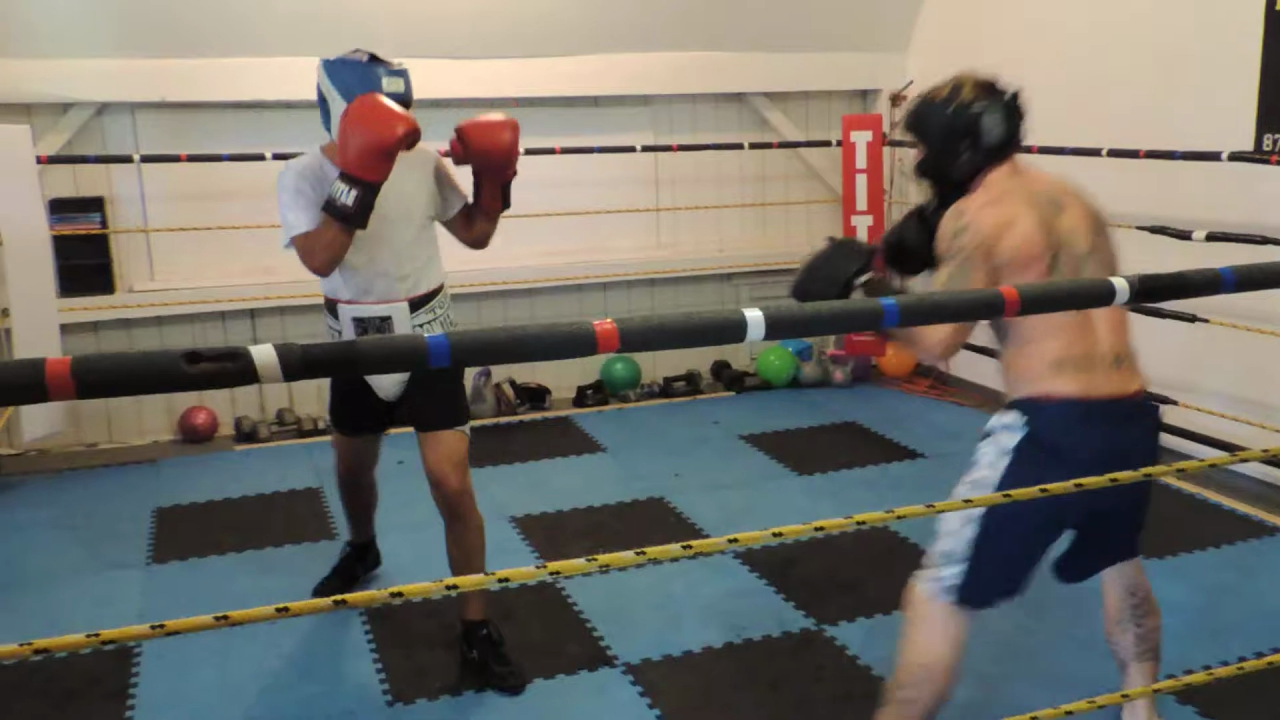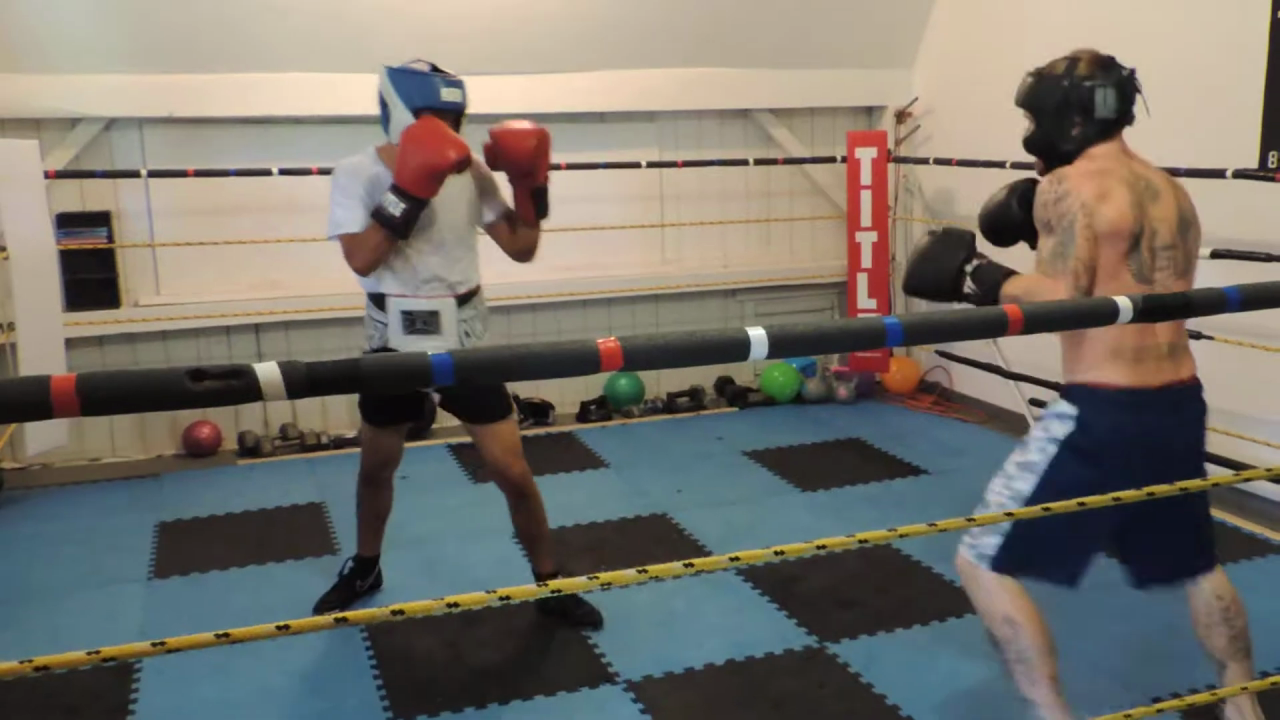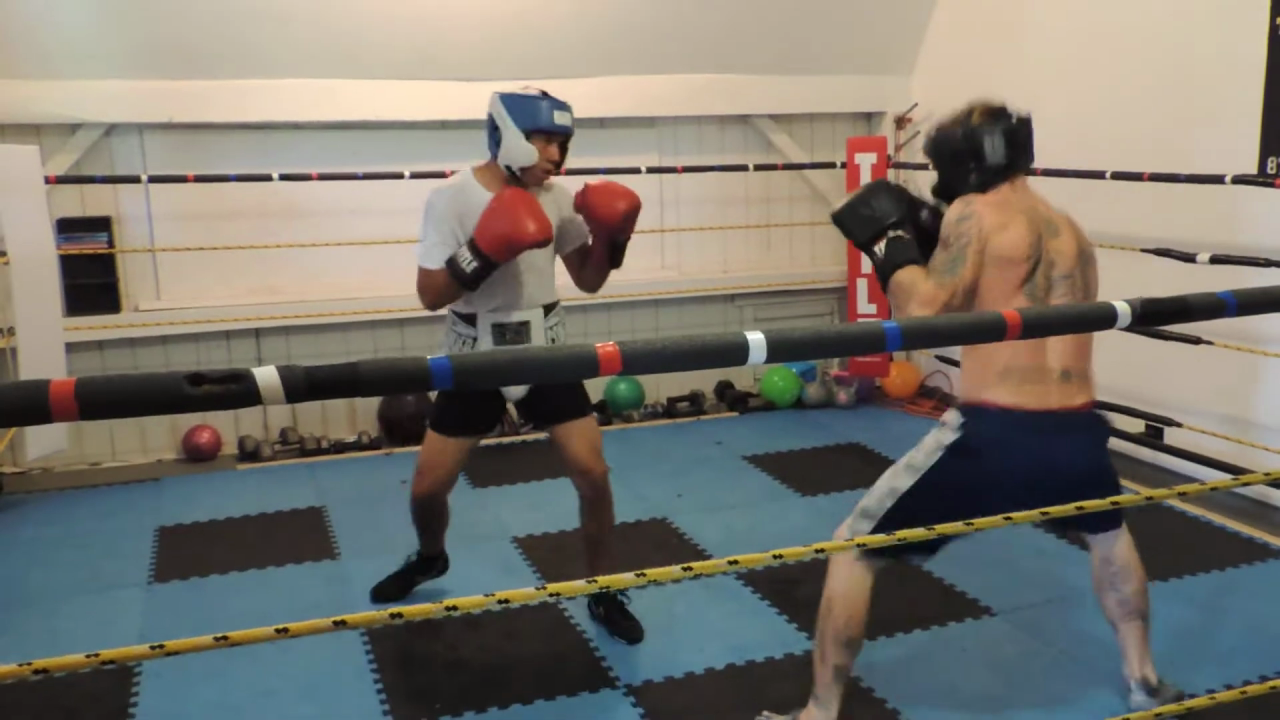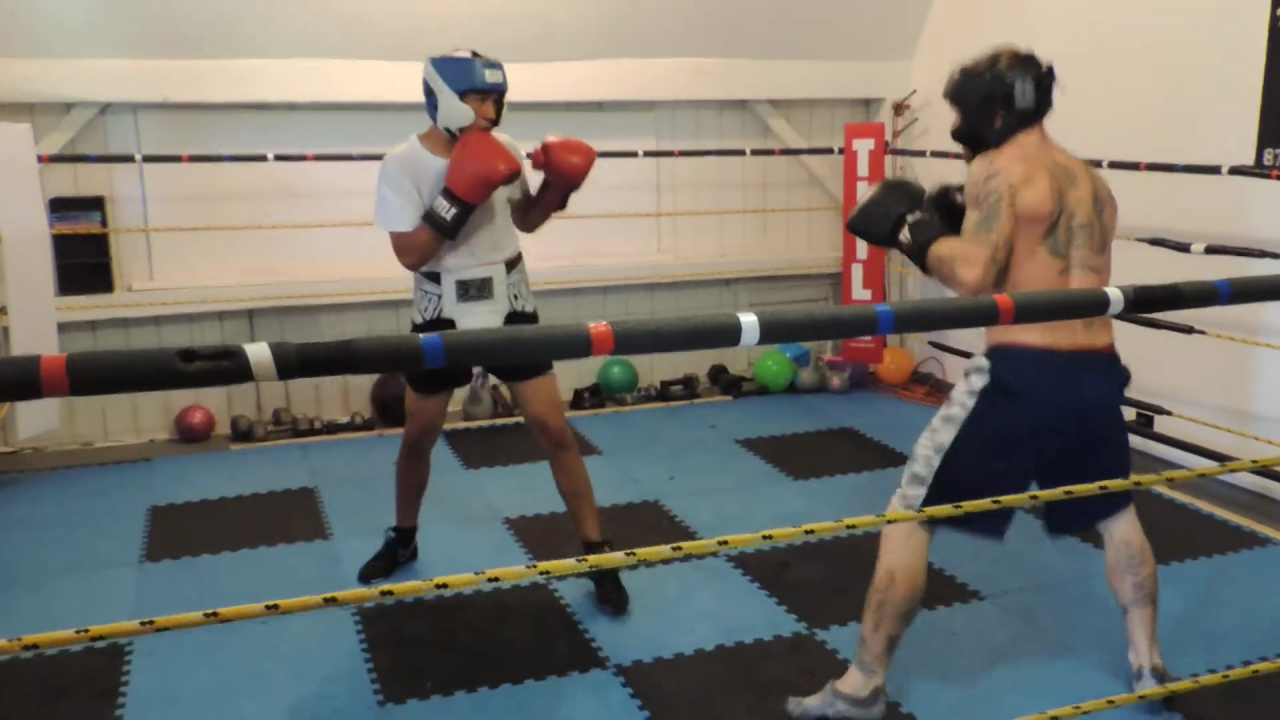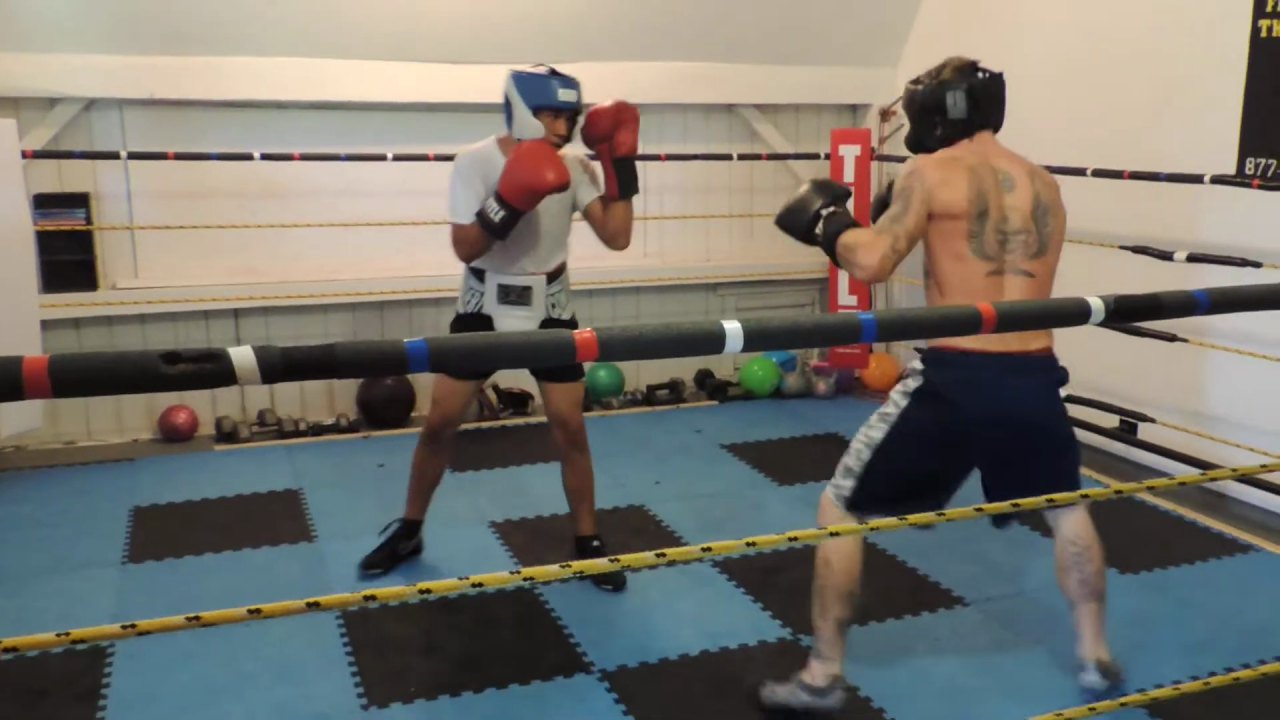
dt=0.4s
person 1, frame 1
left shoulder: (977, 215)
right shoulder: (1076, 203)
left elbow: (938, 341)
left wrist: (864, 289)
right wrist: (943, 250)
left hip: (1051, 432)
right hip: (1131, 424)
left knee: (937, 599)
right knee: (1119, 560)
person 1, frame 2
left shoulder: (1071, 185)
right shoulder: (1174, 194)
left elbow: (1056, 301)
left wrist: (975, 277)
left hip: (1102, 415)
right hip: (1176, 405)
left knee: (982, 563)
right knee: (1196, 567)
person 1, frame 3
left shoulder: (975, 213)
right shoulder: (1072, 233)
left elbow: (923, 308)
left wrist: (887, 243)
left hip: (992, 433)
right hip: (1075, 432)
left knee: (853, 548)
right knee: (1108, 531)
person 1, frame 4
left shoulder: (999, 169)
right shoulder: (1092, 182)
left elbow: (972, 276)
left wrist: (913, 229)
left hip: (1019, 375)
right hip: (1095, 373)
left knee: (908, 521)
right knee: (1116, 516)
right ankle: (1149, 666)
person 1, frame 5
left shoulder: (929, 172)
right shoulder: (1044, 186)
left elbow: (871, 262)
left wrist: (827, 220)
left hip: (953, 377)
right hip: (1033, 376)
left knee: (840, 513)
right knee: (1068, 510)
left ankle: (821, 675)
right ankle: (1095, 657)
person 2, frame 1
left shoulder: (423, 163)
right shoulder: (301, 176)
left elbow: (476, 234)
right elbow: (319, 259)
left wrist: (494, 174)
right wrist: (359, 177)
left hip: (427, 337)
right hip: (355, 344)
left knee: (451, 487)
right knee: (353, 471)
left ankle: (477, 631)
right ankle: (361, 549)
person 2, frame 2
left shoulder: (469, 172)
right shoulder: (355, 174)
left elbow: (522, 248)
right elbow: (361, 259)
left wrist: (530, 181)
right wrist: (409, 190)
left hip: (465, 338)
right hip: (395, 341)
left knee: (511, 472)
right knee: (376, 468)
left ankle: (550, 583)
right ankle: (364, 569)
person 2, frame 3
left shoulder: (560, 199)
right shoulder: (451, 198)
left elbow: (588, 280)
right elbow: (430, 295)
left wrist: (611, 237)
right wrist: (483, 253)
left hip: (545, 352)
right hip: (476, 355)
left knee: (592, 474)
right knee: (427, 488)
left ankle: (603, 591)
right ankle: (430, 557)
person 2, frame 4
left shoulder: (503, 152)
right shoulder: (403, 164)
left elbow: (525, 220)
right elbow: (409, 254)
left wrist: (559, 185)
right wrist: (458, 195)
left hip: (509, 307)
right hip: (443, 313)
left knee: (554, 430)
right knee: (417, 438)
left ankle: (596, 553)
right ankle: (403, 539)
person 2, frame 5
left shoulder: (574, 166)
right shoulder: (475, 162)
left elbow: (618, 238)
right elbow: (465, 248)
left wrist: (621, 162)
right wrist: (509, 201)
left hip: (548, 311)
right hip: (484, 308)
left knee: (571, 431)
right knee: (439, 426)
left ankle: (588, 542)
right ankle: (407, 532)
